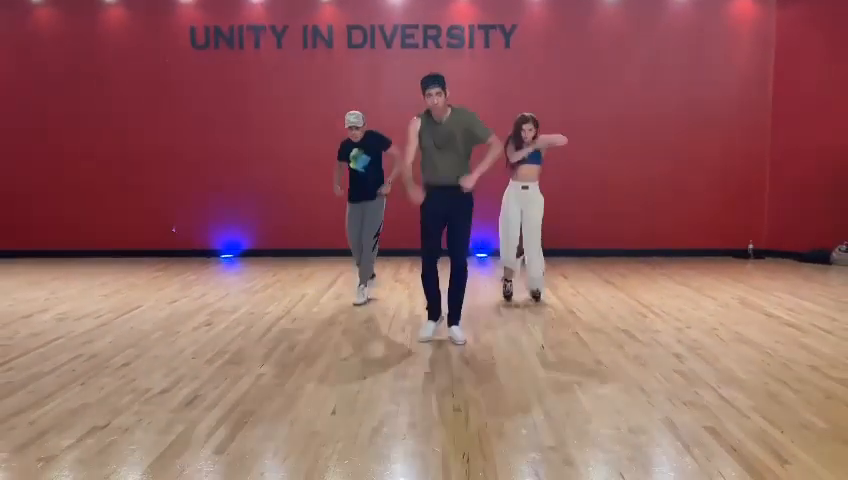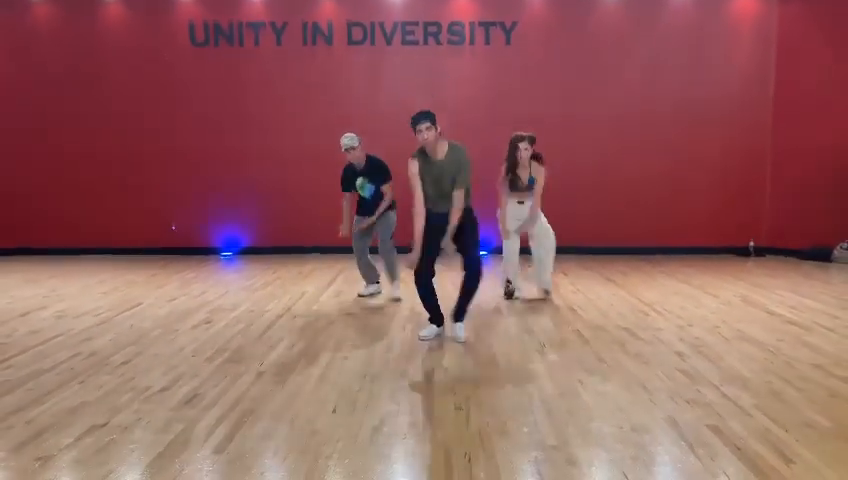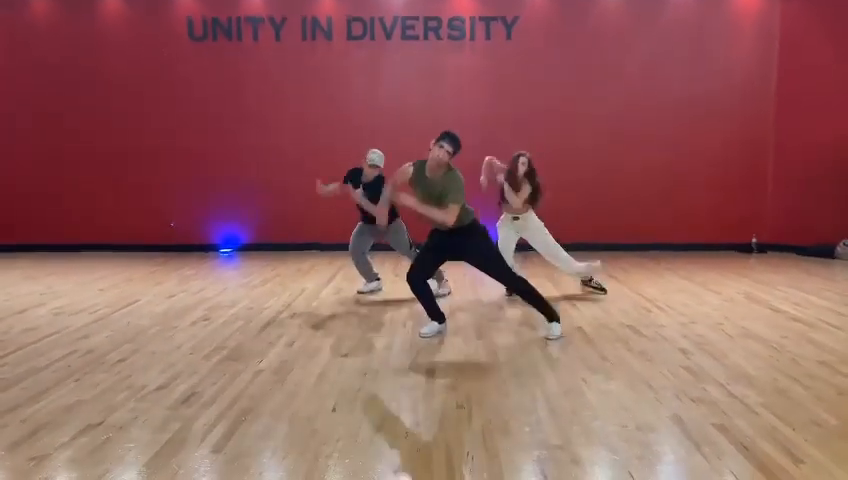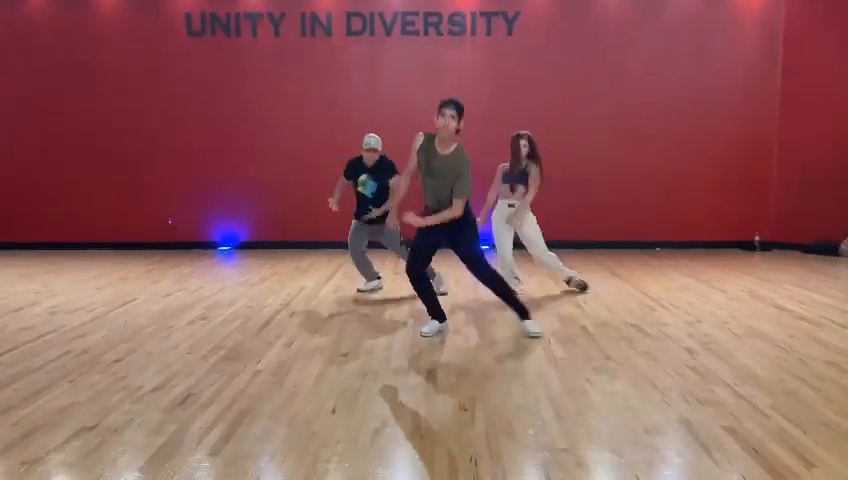
dt=0.2s
person 1, frame 1
left shoulder: (466, 118)
right shoulder: (418, 123)
left elbow: (495, 146)
right elbow: (407, 162)
left wrist: (474, 174)
right wrist: (410, 185)
left hip: (461, 195)
right hip: (432, 195)
left knee: (459, 260)
right knee: (428, 257)
left ankle: (454, 322)
right ankle: (433, 317)
person 1, frame 2
left shoulder: (459, 154)
right shoulder: (415, 162)
left elbow: (460, 198)
right elbow: (419, 203)
left wrist: (449, 237)
right wrist: (417, 248)
left hip: (461, 218)
right hip: (433, 220)
left knee: (474, 270)
right knee: (422, 275)
left ankle: (458, 319)
right ankle: (436, 322)
person 1, frame 3
left shoulder: (453, 180)
right shoulder: (413, 169)
left elbow: (449, 218)
right elbow: (390, 187)
left wrist: (414, 203)
right wrist: (382, 210)
left hip: (467, 233)
right hip: (441, 235)
left knee: (506, 276)
right knee: (415, 278)
left ankle: (552, 318)
right ankle: (437, 321)
person 1, frame 4
left shoulder: (462, 161)
right shoulder: (422, 141)
left elbow: (456, 210)
right elbow: (407, 174)
left wrist: (420, 220)
right wrist: (393, 206)
left hip: (461, 219)
right hip: (431, 216)
left knee: (481, 270)
right knee: (414, 269)
left ankle: (524, 316)
right ankle: (437, 318)
person 2, frame 1
left shoulder: (376, 139)
right shoulder: (345, 146)
left elbow: (397, 157)
right elbow: (340, 166)
left wrist: (389, 183)
right wrist: (337, 184)
left hip: (375, 198)
right hip: (354, 199)
left knee: (369, 240)
right knee: (354, 240)
left ankle: (364, 286)
right ankle: (368, 277)
person 2, frame 2
left shoulder: (378, 166)
right shoulder: (347, 173)
left elbow: (389, 195)
right elbow: (347, 199)
left wrist: (374, 217)
right wrist: (346, 223)
left hip: (384, 212)
right hip: (363, 215)
left knee: (385, 246)
right knee: (359, 250)
left ankle: (394, 282)
right ankle: (373, 283)
person 2, frame 3
left shoulder: (381, 184)
right shoulder: (354, 173)
right elbow: (341, 186)
left wrist: (361, 200)
right wrist: (326, 189)
left hip: (389, 224)
right hip: (367, 223)
left knee: (410, 253)
right knee: (355, 250)
left ankle: (441, 280)
right ankle: (373, 281)
person 2, frame 4
left shoulder: (386, 165)
right shoulder: (353, 164)
right elbow: (344, 181)
left wrist: (382, 210)
right wrist: (335, 198)
left hip: (383, 218)
right hip: (362, 218)
left knee: (402, 251)
right knee: (355, 248)
left ankle: (435, 278)
right ankle: (373, 279)
person 3, frame 1
left shoulder: (540, 142)
right shoulder: (512, 144)
left elbow: (563, 140)
right elbow: (512, 157)
left wrist: (542, 141)
right wrist: (530, 147)
left hip: (533, 196)
right hip: (513, 194)
left knee: (532, 239)
right knee: (509, 235)
left ankle: (534, 284)
right ankle: (508, 277)
person 3, frame 2
left shoulder: (538, 169)
right shoulder: (507, 168)
left elbow: (537, 197)
right elbow: (503, 198)
left wrist: (530, 223)
right wrist: (503, 223)
left hip: (530, 208)
right hip: (509, 208)
left knee: (547, 241)
right knee: (511, 249)
left ankle: (544, 282)
right ankle: (510, 284)
person 3, frame 3
left shoulder: (526, 185)
right shoulder: (504, 173)
left elbow: (516, 203)
right elbow: (489, 159)
left wrist: (504, 183)
right wrist: (484, 176)
left hip: (527, 221)
right hip: (507, 222)
left knee: (554, 251)
right knee: (505, 256)
left ankle: (586, 276)
person 3, frame 4
left shoulder: (532, 167)
right shoulder: (503, 168)
left elbow: (532, 192)
right elbow: (493, 192)
left wrist: (519, 213)
right wrist: (483, 214)
left hip: (522, 213)
right hip: (501, 212)
left knee: (540, 251)
right knee: (503, 254)
left ankle: (569, 276)
right ankle: (513, 283)
